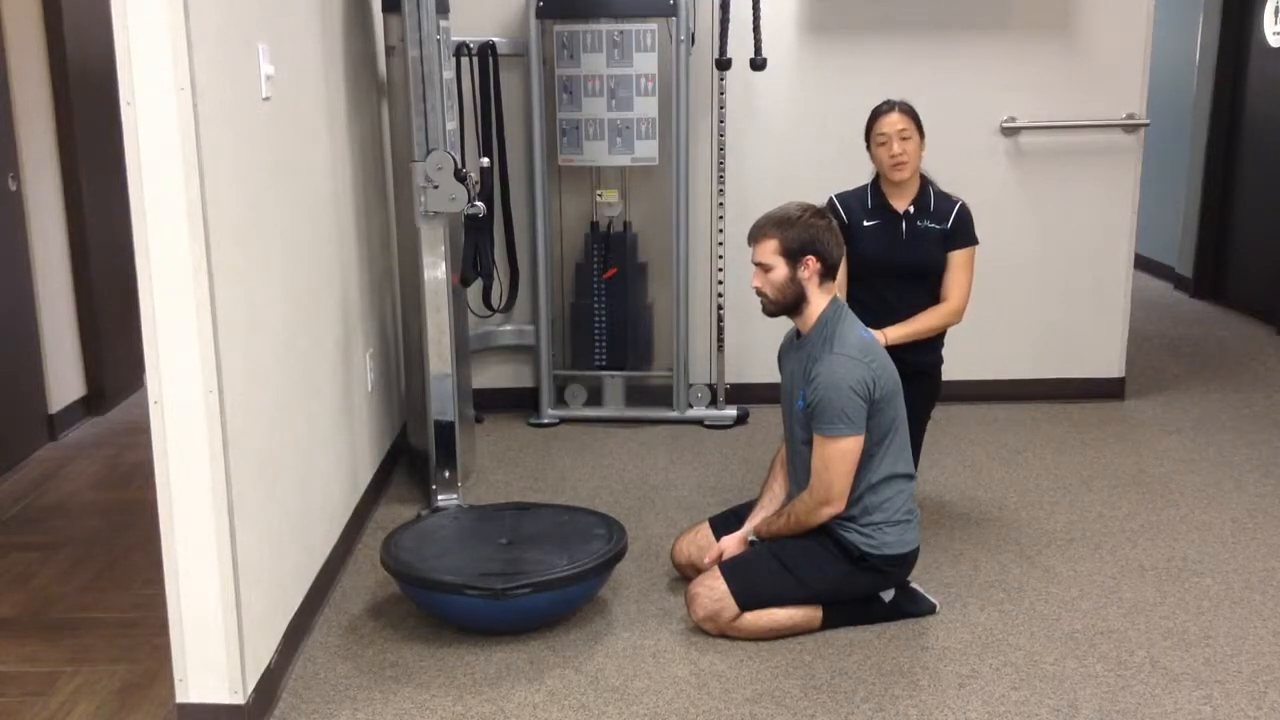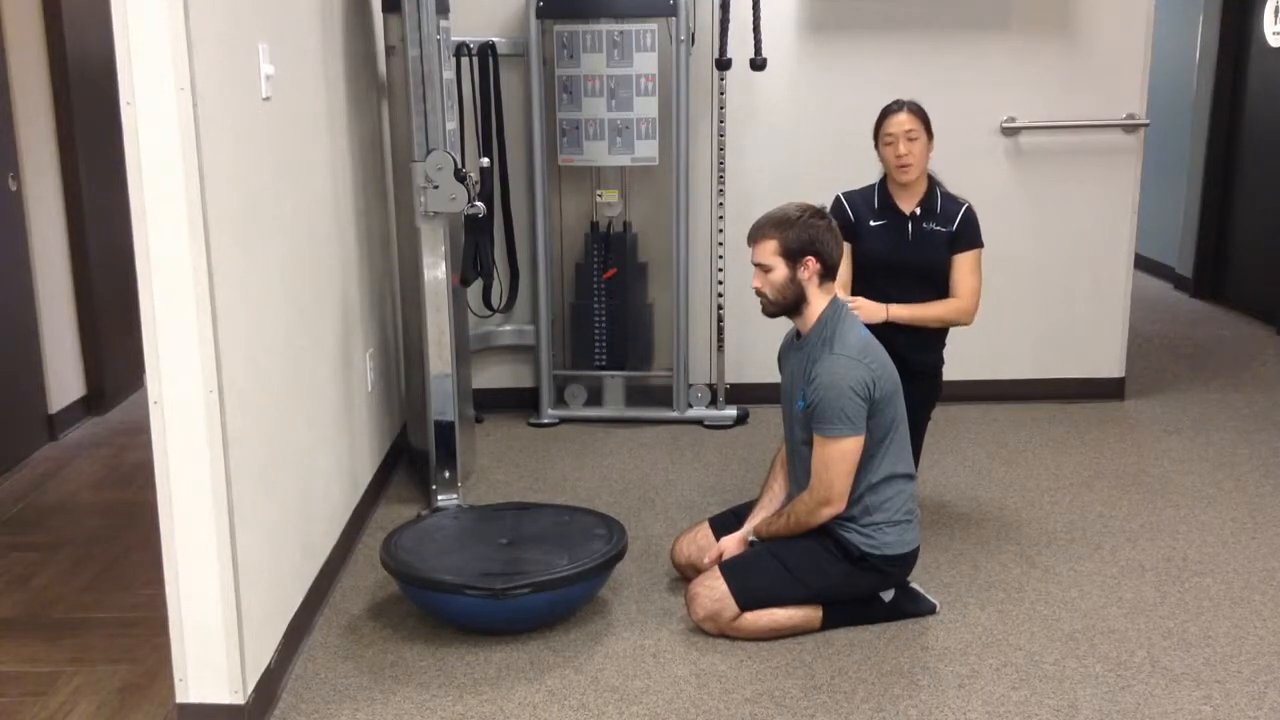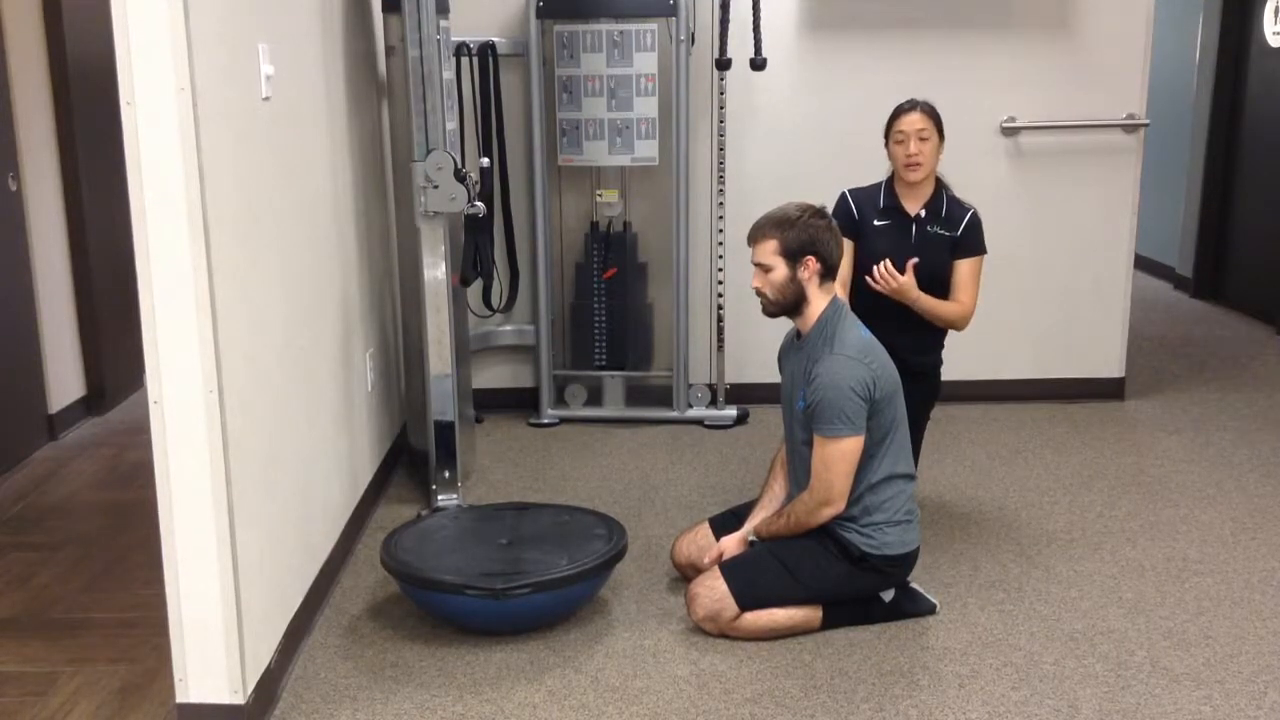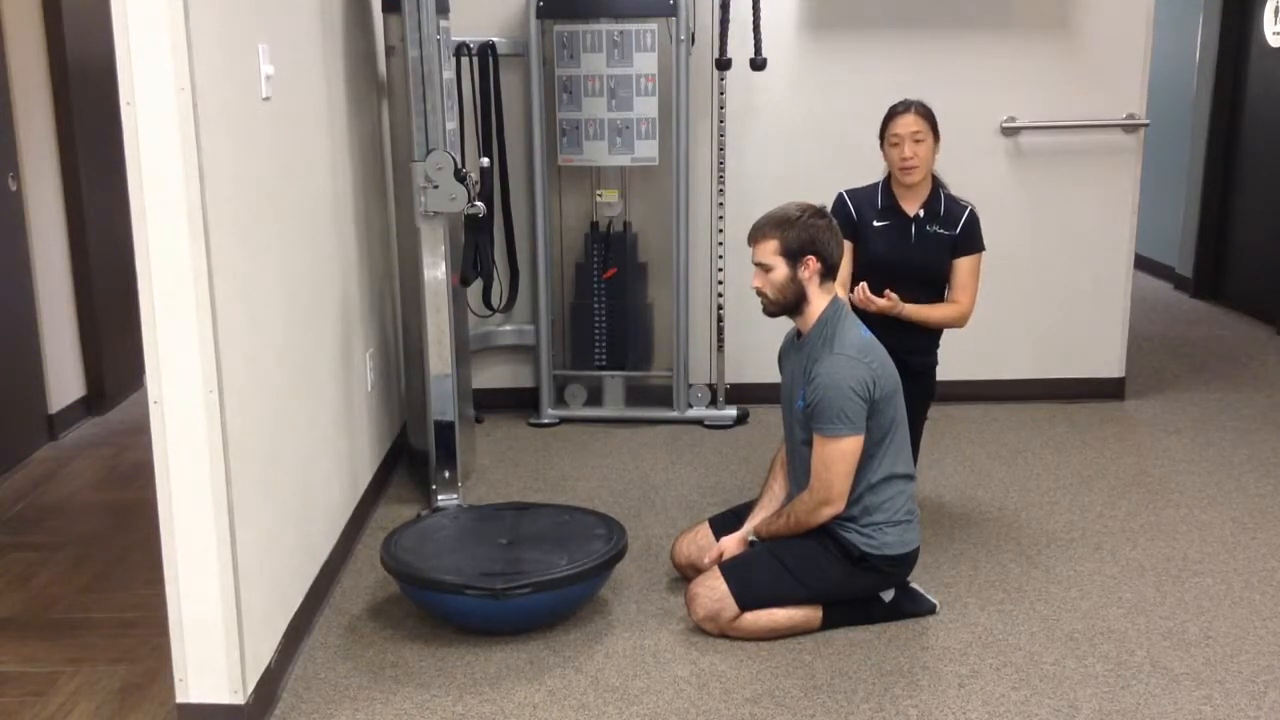
dt=0.7s
person 1, frame 1
left shoulder: (840, 367)
right shoulder: (800, 339)
left elbow: (827, 501)
right elbow: (792, 449)
left wrist: (753, 535)
right wrist: (751, 526)
left hip: (865, 541)
right hip: (824, 513)
left knee: (707, 604)
right knee: (688, 553)
left ankle: (874, 600)
right ankle: (852, 587)
person 1, frame 2
left shoulder: (840, 367)
right shoulder: (800, 339)
left elbow: (827, 501)
right elbow: (792, 449)
left wrist: (753, 536)
right wrist: (750, 527)
left hip: (864, 541)
right hip: (821, 511)
left knee: (707, 604)
right knee: (688, 554)
left ankle: (873, 600)
right ankle: (858, 588)
person 1, frame 3
left shoulder: (840, 366)
right shoulder: (800, 339)
left elbow: (827, 502)
right elbow: (792, 449)
left wrist: (753, 535)
right wrist: (750, 526)
left hip: (864, 541)
right hip: (825, 511)
left knee: (707, 603)
right knee: (688, 553)
left ankle: (872, 601)
right ankle: (850, 586)
person 1, frame 4
left shoulder: (840, 366)
right shoulder: (800, 340)
left elbow: (826, 501)
right elbow: (792, 450)
left wrist: (754, 536)
right wrist: (750, 526)
left hip: (865, 541)
right hip: (826, 514)
left knee: (708, 604)
right knee: (689, 552)
left ankle: (873, 601)
right ankle: (850, 587)
person 2, frame 1
left shoulder: (952, 214)
right shoulder: (844, 209)
left elbow: (953, 306)
right elbow: (832, 296)
left wrist: (883, 336)
left hip: (917, 370)
person 2, frame 2
left shoulder: (958, 216)
right shoulder: (849, 207)
left elbow: (963, 308)
right elbow: (837, 293)
left wrist: (884, 311)
left hip: (919, 370)
person 2, frame 3
left shoulder: (962, 221)
right shoulder: (854, 205)
left elbow: (961, 315)
right elbow: (835, 290)
left wrist: (910, 296)
left hip: (917, 372)
person 2, frame 4
left shoulder: (960, 219)
right shoulder: (852, 205)
left elbow: (959, 310)
right elbow: (835, 291)
left wrist: (898, 309)
left hip: (914, 369)
